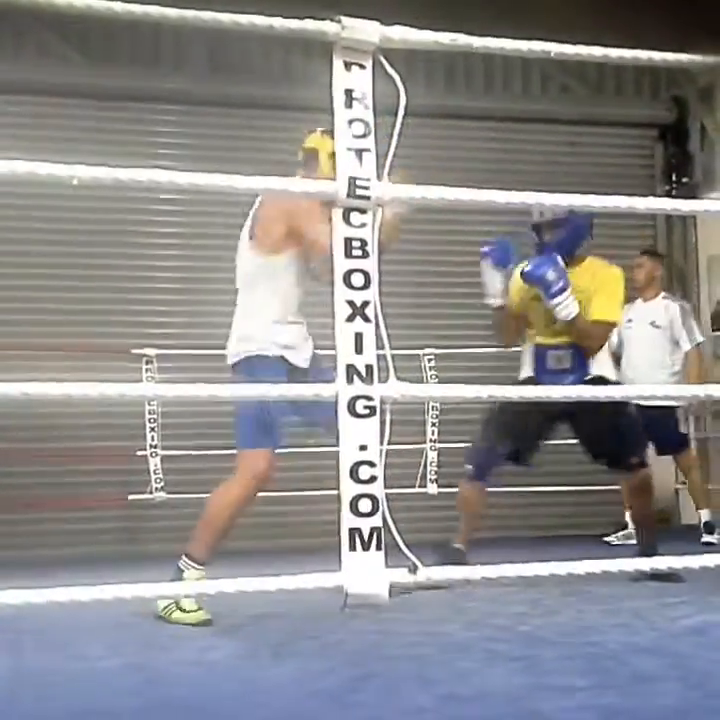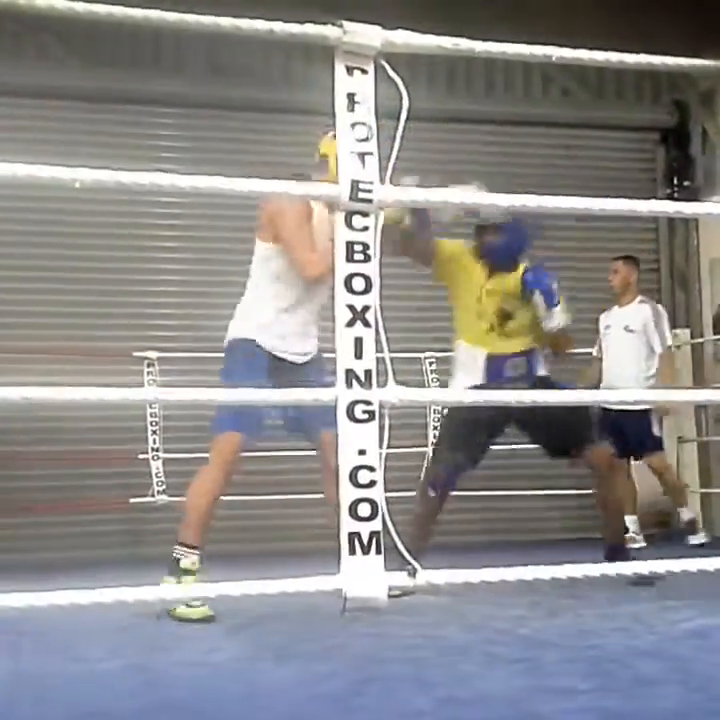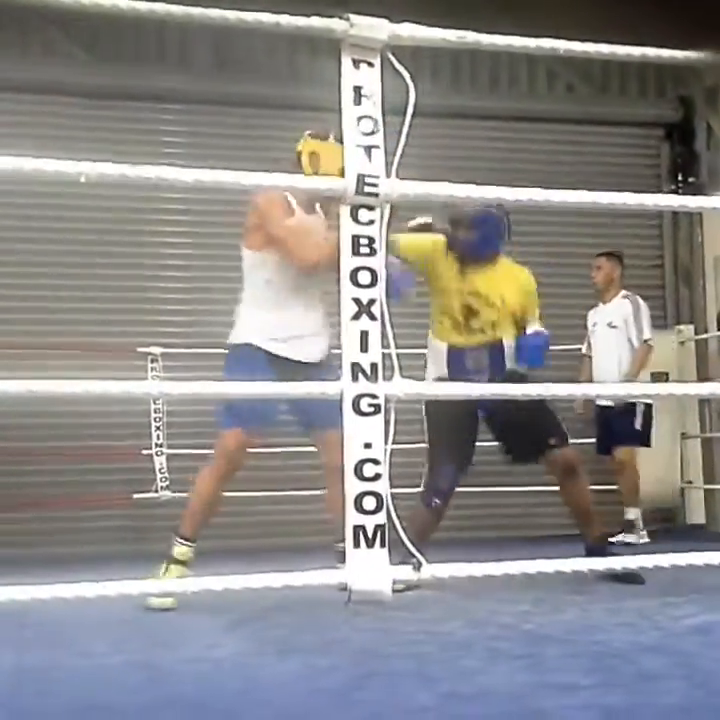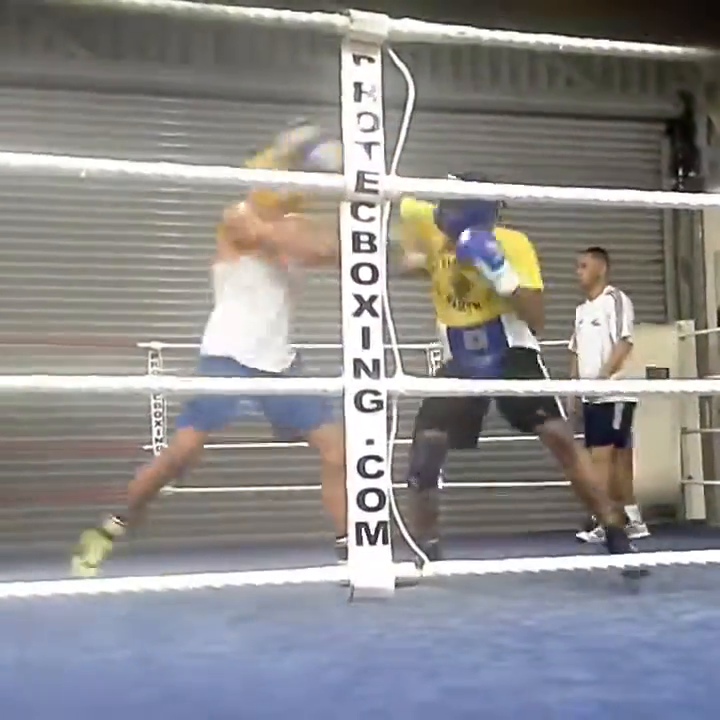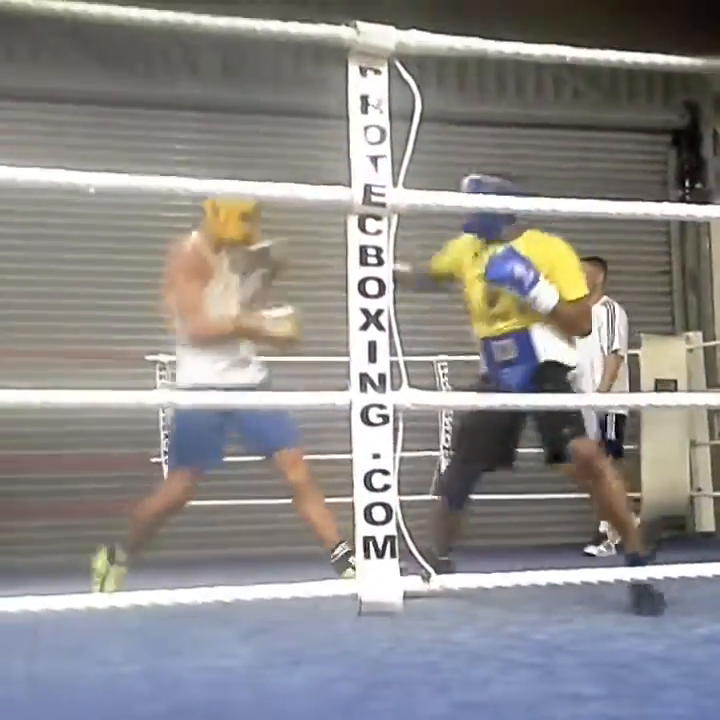
dt=0.2s
person 1, frame 1
left shoulder: (313, 206)
right shoulder: (291, 202)
left elbow: (336, 258)
left wrist: (372, 226)
right wrist: (375, 226)
left hip: (298, 350)
right hip: (261, 352)
right knee: (255, 469)
right ankle: (183, 582)
person 1, frame 2
left shoulder: (339, 212)
right shoulder: (289, 203)
right elbow: (313, 270)
left hip: (302, 349)
right hip: (257, 343)
left knee: (336, 453)
right knee: (229, 455)
right ankle: (180, 570)
person 1, frame 3
left shoulder: (321, 213)
right shoulder: (271, 205)
right elbow: (309, 257)
right wrist: (341, 230)
left hip: (310, 352)
right hip: (257, 346)
left knee: (338, 452)
right knee: (230, 452)
left ankle: (352, 558)
right ankle: (176, 561)
person 1, frame 4
left shoulder: (286, 218)
right shoulder: (241, 218)
right elbow: (312, 246)
left hip: (278, 358)
right hip: (229, 354)
left knee: (334, 450)
right knee: (183, 452)
left ankle: (351, 550)
right ankle: (109, 531)
person 1, frame 5
left shoulder: (225, 253)
right shoulder: (188, 254)
right elbow: (203, 329)
left wrist: (262, 271)
right wrist: (261, 329)
left hip: (246, 379)
right hip: (203, 384)
left knee: (298, 473)
right knee: (178, 491)
left ankle: (347, 562)
right ankle: (114, 559)
person 2, frame 1
left shoulder: (606, 275)
right shoulder: (527, 272)
left elbow: (593, 342)
right elbow: (510, 336)
left wrist: (559, 296)
right wrist: (495, 288)
left hip: (591, 382)
right hip: (537, 381)
left knee: (639, 475)
right knee: (482, 456)
left ankle: (648, 552)
right ankle: (455, 555)
person 2, frame 2
left shoulder: (536, 277)
right shoulder: (459, 259)
left elbow: (561, 347)
right elbow: (399, 242)
left wrist: (551, 306)
right wrist: (415, 219)
left hip: (532, 383)
right hip: (477, 388)
left knee: (603, 459)
right knee: (441, 476)
left ankle: (617, 553)
person 2, frame 3
left shoulder: (518, 278)
right shoulder: (437, 253)
left elbow: (531, 331)
right elbow: (384, 244)
left wrist: (535, 340)
left hip: (505, 379)
right hip: (452, 382)
left knee: (564, 461)
right knee: (441, 482)
left ankle: (597, 550)
person 2, frame 4
left shoulder: (512, 243)
right shoulder: (431, 223)
left elbow: (534, 312)
left wrist: (498, 269)
left hip: (513, 355)
right hip: (463, 362)
left knee: (557, 435)
right knee: (423, 454)
left ankle: (616, 535)
right ankle: (426, 550)
person 2, frame 5
left shoulder: (551, 250)
right shoulder: (467, 248)
left elbow: (581, 323)
right elbow: (428, 276)
left wrist: (534, 286)
right wrist: (397, 271)
left hip: (546, 371)
right hip: (500, 380)
left knee: (585, 455)
right knee: (459, 477)
left ankle: (639, 565)
right ankle: (438, 566)
person 3, frame 1
left shoulder: (674, 308)
right shoulder: (627, 311)
left elbow: (693, 349)
right elbow: (612, 352)
left hip: (664, 401)
left knee: (686, 461)
left ankle: (707, 523)
right ankle: (632, 527)
person 3, frame 2
left shoulder: (650, 310)
right shoulder: (606, 317)
left elbow: (665, 353)
left wrist: (664, 391)
left hip: (643, 404)
right hip: (610, 405)
left knee: (657, 463)
left ankle: (690, 519)
right ankle: (633, 531)
person 3, frame 3
left shoulder: (631, 303)
right shoulder: (593, 314)
left elbow: (644, 346)
left wrist: (629, 381)
left hip: (631, 398)
right hip: (604, 400)
left knee: (624, 456)
right knee: (617, 462)
left ankle: (632, 521)
right ankle: (636, 527)
person 3, frame 4
left shoulder: (615, 300)
right shoulder: (581, 310)
left elbow: (624, 343)
left wrist: (601, 378)
left hip: (613, 395)
right hip: (592, 397)
left knee: (601, 456)
right knee: (614, 460)
left ankle: (599, 523)
right ankle: (635, 522)
person 3, frame 5
left shoulder: (609, 310)
left elbow: (615, 355)
left wrist: (599, 396)
left hip: (607, 407)
right hip: (585, 407)
left ankle: (607, 534)
